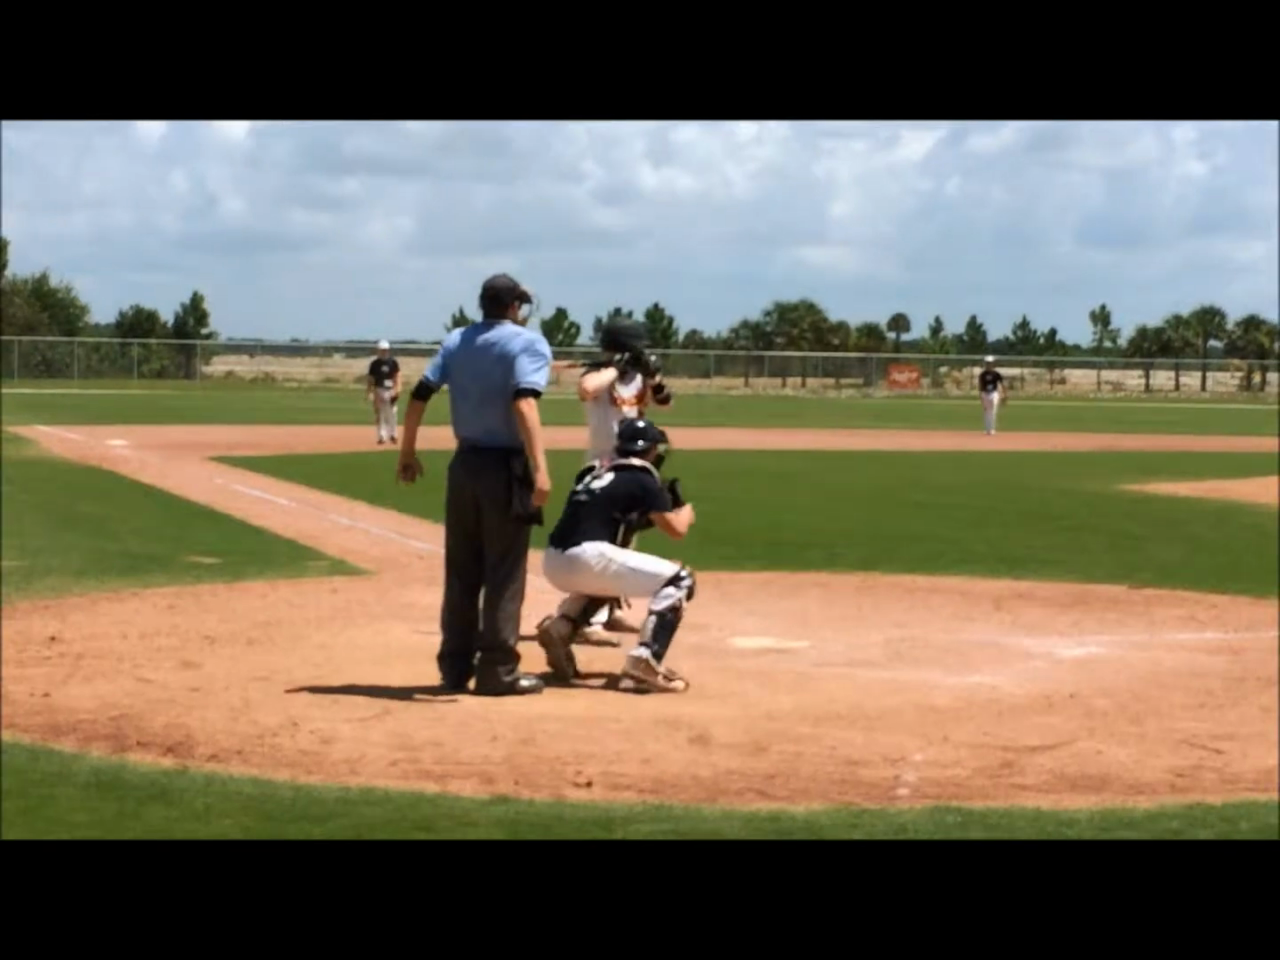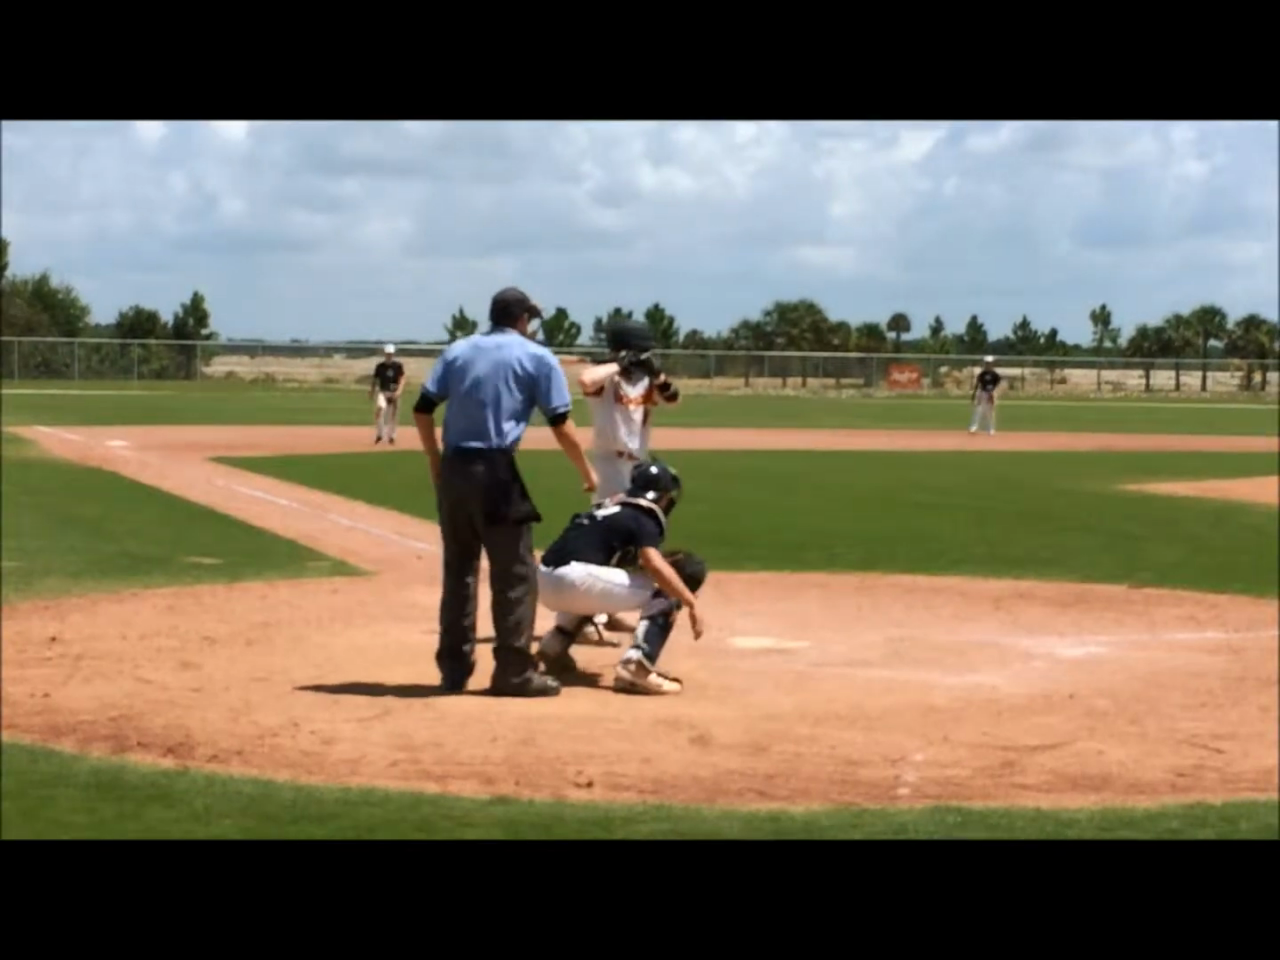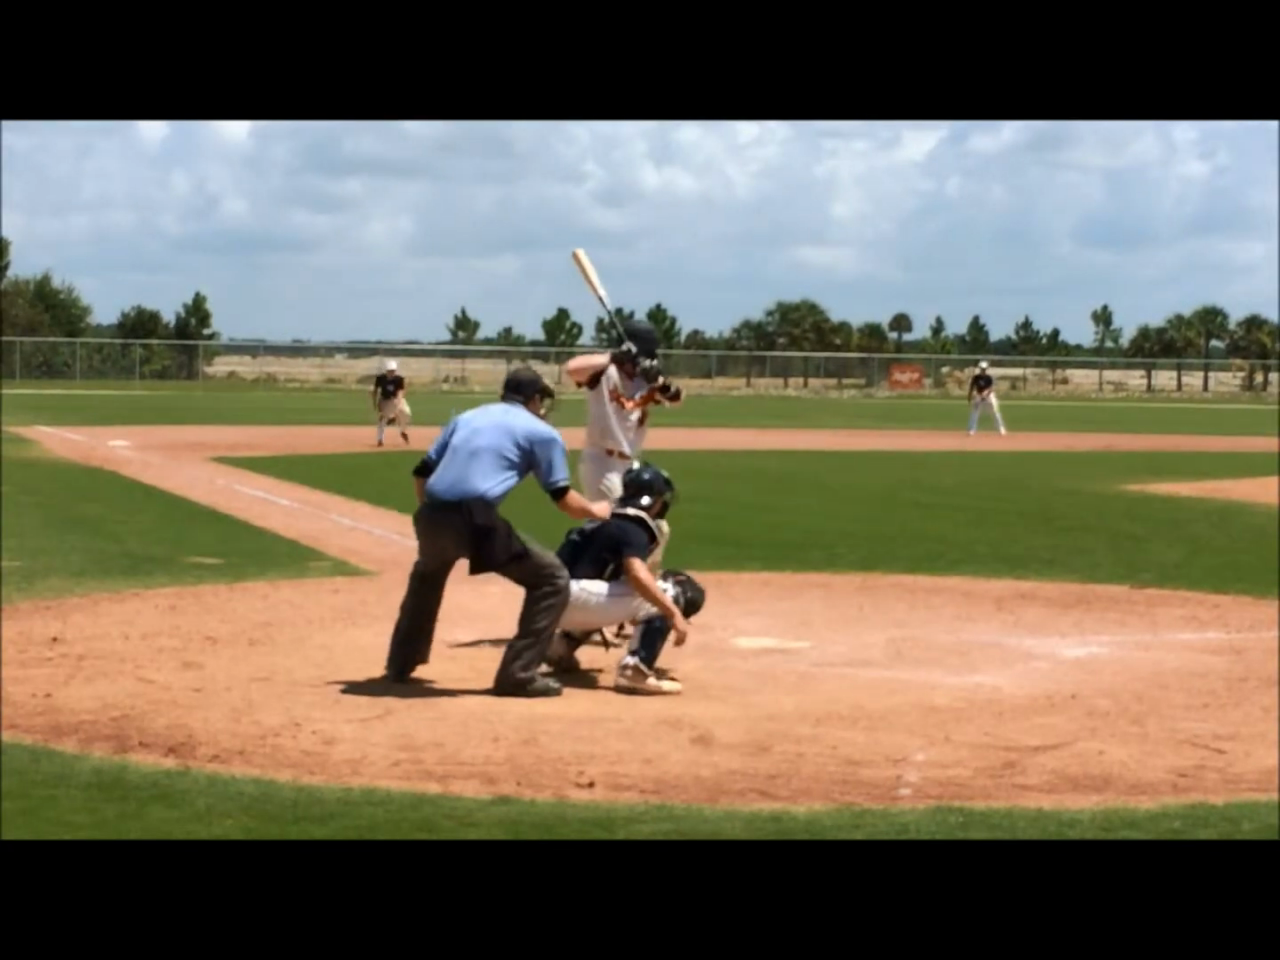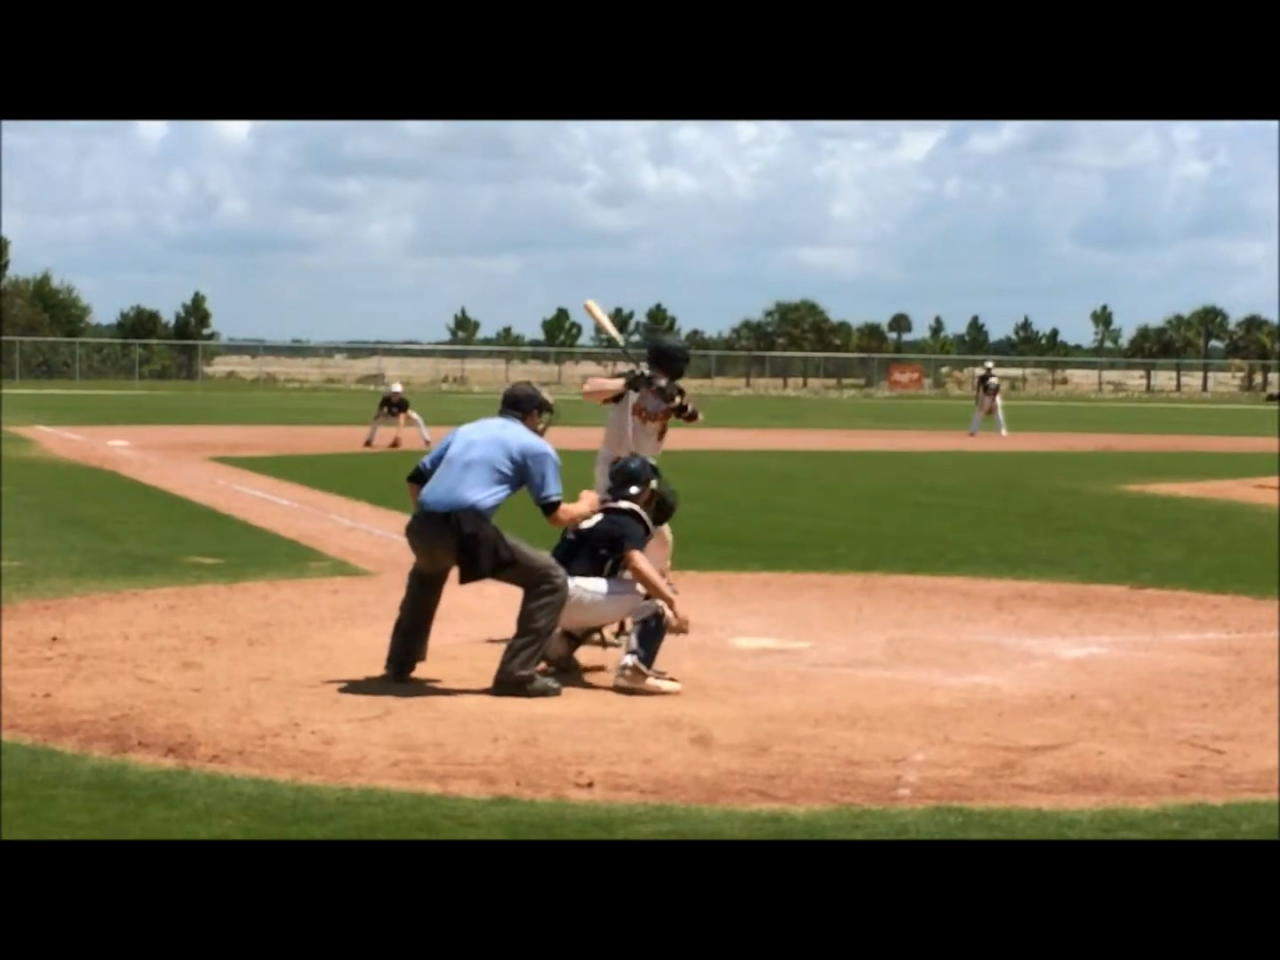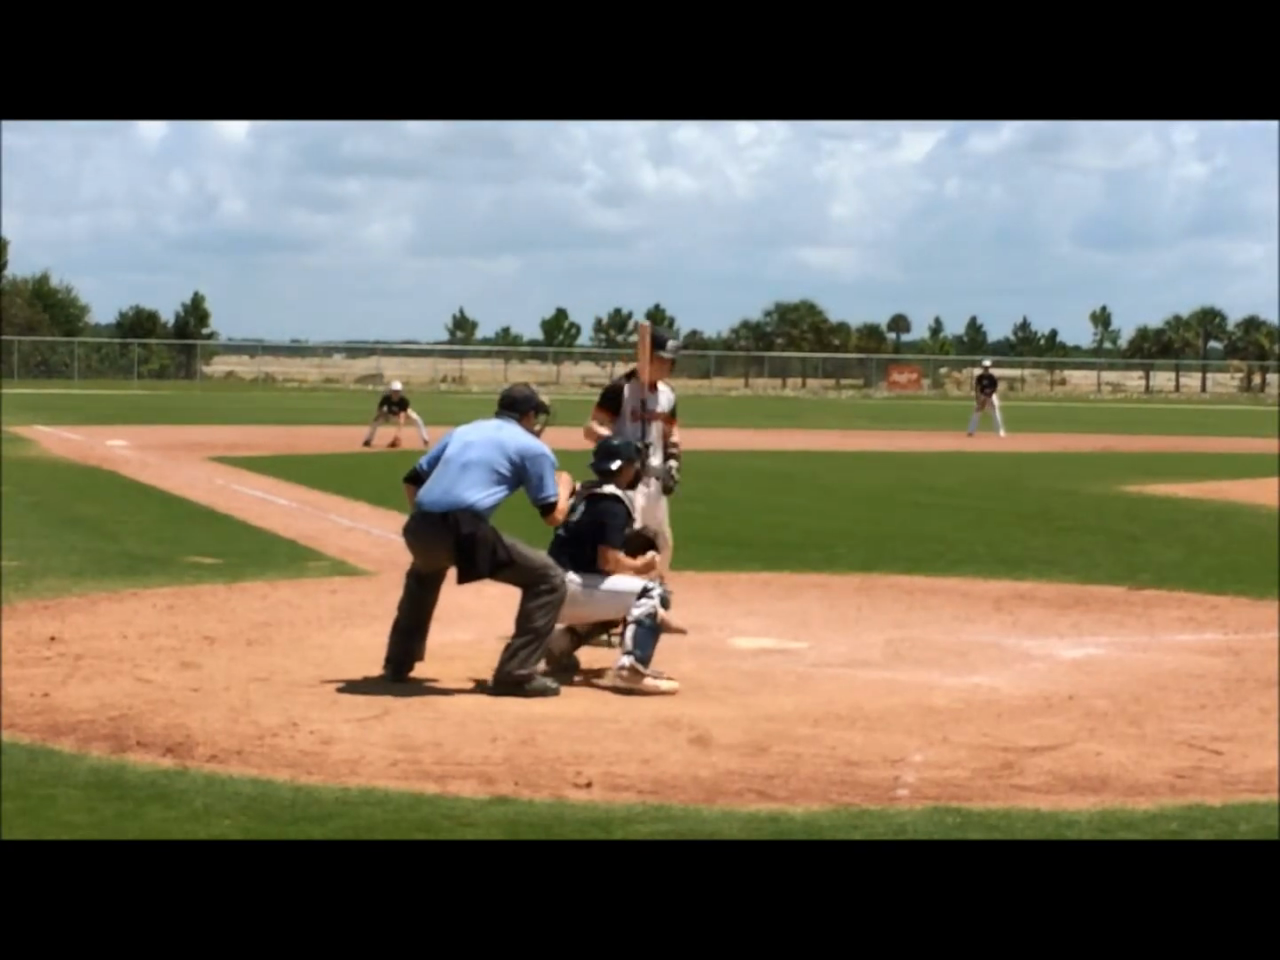
dt=0.5s
person 1, frame 1
left shoulder: (455, 341)
right shoulder: (529, 341)
left elbow: (420, 395)
right elbow: (523, 402)
left wrist: (407, 451)
right wrist: (541, 467)
left hip: (464, 465)
right hip: (504, 467)
left knee: (460, 572)
right knee: (504, 574)
left ankle: (455, 667)
right ankle: (497, 671)
person 1, frame 2
left shoulder: (458, 349)
right shoulder: (537, 356)
left elbow: (423, 409)
right elbow: (561, 425)
left wrist: (435, 461)
right wrist: (587, 472)
left hip: (454, 469)
right hip: (494, 471)
left knee: (458, 570)
right knee: (515, 574)
left ankle: (453, 668)
right ankle: (514, 672)
person 1, frame 3
left shoulder: (467, 417)
right shoulder: (541, 431)
left elbow: (422, 472)
right elbow: (564, 500)
right wrist: (596, 509)
left hip: (430, 518)
right hip: (474, 521)
left knee: (427, 575)
right knee: (552, 579)
left ankle: (400, 662)
right ankle: (518, 675)
person 1, frame 4
left shoulder: (466, 430)
right shoulder: (536, 446)
left elbow: (416, 479)
right elbow: (556, 515)
right wrist: (586, 506)
left hip: (422, 529)
right hip: (466, 532)
left knee: (426, 574)
right knee: (550, 579)
left ankle: (399, 663)
right ankle: (517, 674)
person 1, frame 5
left shoulder: (463, 431)
right shoulder: (533, 447)
left elbow: (412, 480)
right elbow: (553, 516)
right wrist: (564, 487)
left hip: (420, 529)
right hip: (464, 532)
left knee: (423, 575)
right knee: (548, 579)
left ankle: (398, 663)
right ankle: (516, 674)
person 2, frame 1
left shoulder: (638, 375)
right shoulder: (597, 373)
left elbow: (663, 400)
right elbow: (587, 389)
left wrist: (653, 374)
right wrist: (617, 366)
left knee: (623, 540)
left ankle: (610, 611)
right ankle: (591, 620)
person 2, frame 2
left shoulder: (643, 377)
right shoulder: (604, 374)
left elbow: (672, 397)
right elbow: (585, 380)
left wrist: (657, 374)
right wrist: (619, 364)
left hip: (637, 467)
right hip: (610, 465)
left ankle: (608, 611)
right ankle: (591, 619)
person 2, frame 3
left shoulder: (647, 379)
right shoulder: (604, 372)
left elbow: (676, 397)
right elbow: (572, 368)
left wrist: (657, 378)
right wrist: (614, 356)
left hip: (631, 465)
right hip: (601, 463)
left knee: (658, 532)
person 2, frame 4
left shoulder: (672, 391)
right shoulder: (629, 386)
left elbow: (695, 416)
right elbow: (588, 391)
left wrist: (674, 399)
right wrist: (629, 381)
left knee: (661, 539)
person 2, frame 5
left shoulder: (667, 394)
right shoulder: (621, 388)
left elbow: (672, 437)
right elbow: (592, 428)
left wrist: (672, 468)
left hip: (653, 478)
left knee: (662, 546)
person 3, frame 1
left shoulder: (595, 472)
right shoulder: (642, 479)
right elbow: (676, 528)
right wrist: (686, 511)
left hip: (555, 562)
right hip: (586, 558)
left knee: (597, 581)
right knee: (679, 581)
left ankle: (560, 627)
right ankle: (644, 665)
person 3, frame 2
left shoulder: (609, 509)
right shoulder: (643, 520)
right elbow: (655, 565)
right wrist: (692, 603)
left hip: (546, 581)
right hip: (573, 580)
right knee: (666, 593)
left ankle: (555, 646)
right ankle: (636, 667)
person 3, frame 3
left shoulder: (611, 520)
right shoulder: (634, 529)
right elbow: (637, 575)
right wrist: (674, 613)
right hip: (573, 596)
right knee: (668, 593)
left ankle: (561, 648)
right ankle: (635, 671)
person 3, frame 4
left shoulder: (605, 512)
right shoulder: (629, 520)
right elbow: (637, 565)
right wrist: (673, 602)
right hip: (569, 595)
left knee: (609, 597)
right knee: (655, 596)
left ankle: (560, 647)
right ankle: (634, 670)
person 3, frame 5
left shoulder: (587, 493)
right shoulder: (613, 503)
right elbow: (608, 562)
right wrist: (641, 566)
right hip: (567, 588)
left knee: (619, 605)
right knee: (653, 593)
left ankle: (562, 644)
right ankle: (631, 670)
